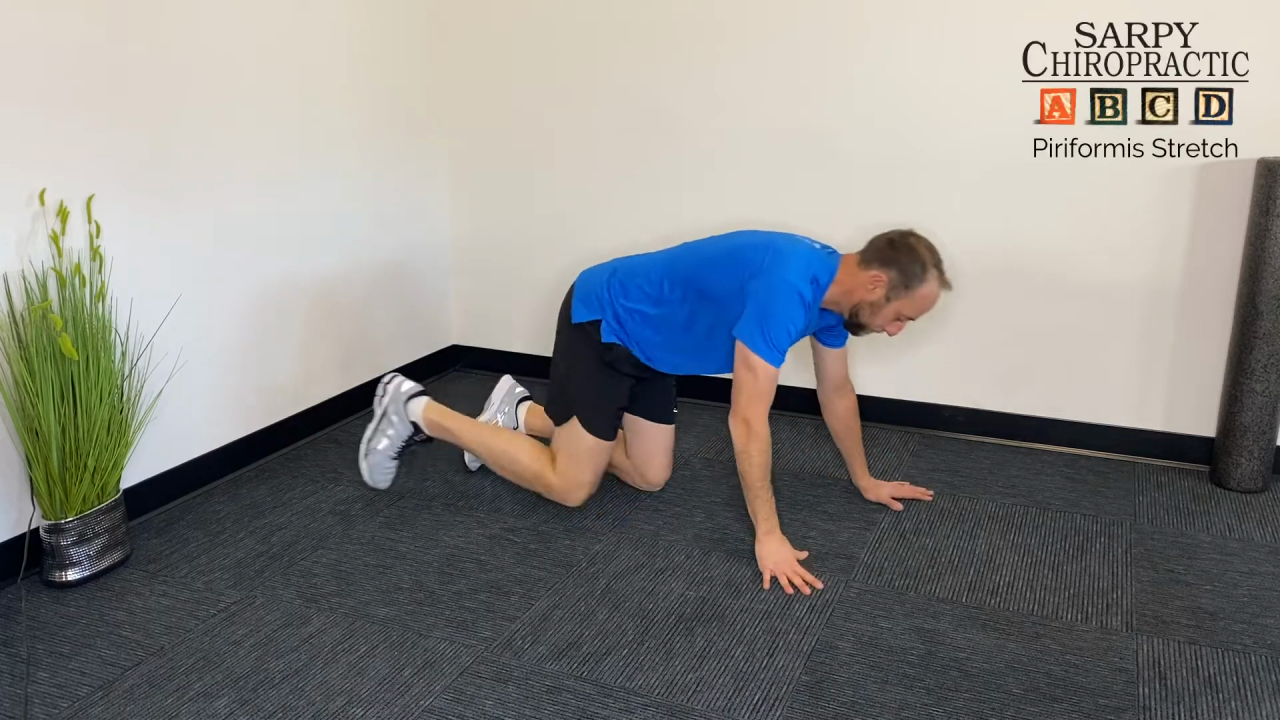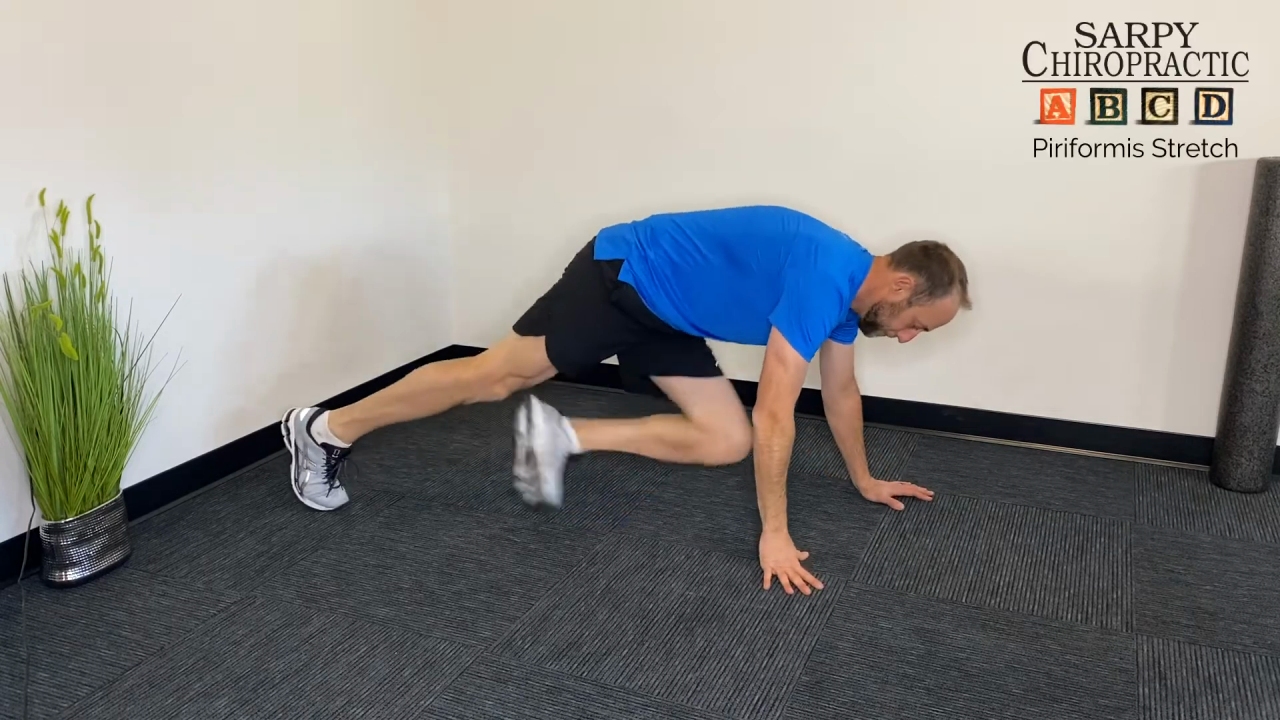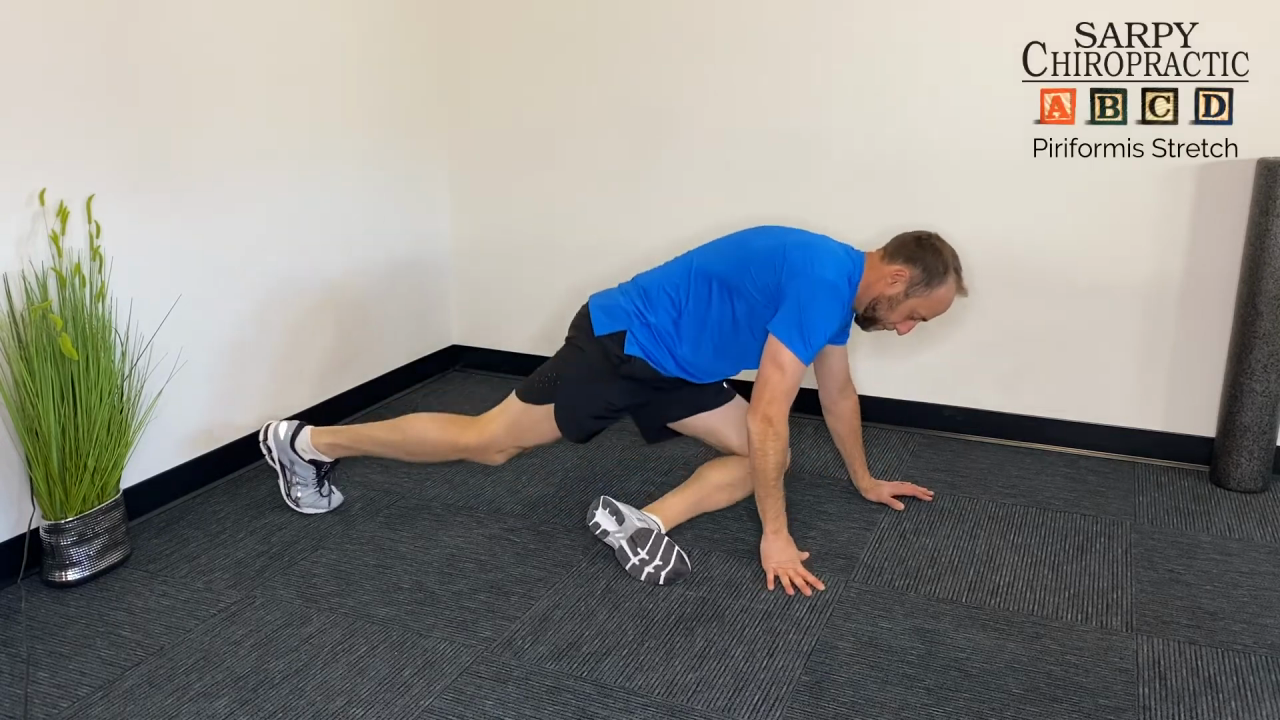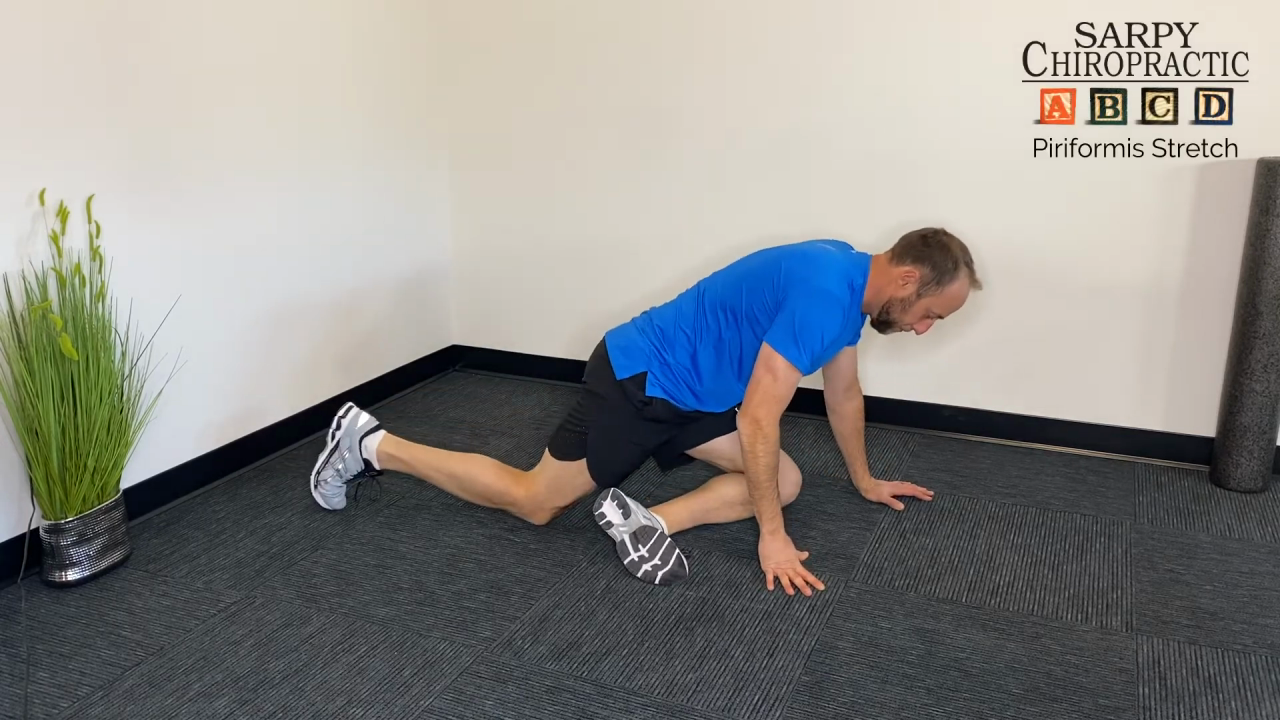
dt=0.7s
person 1, frame 1
left shoulder: (833, 291)
right shoulder: (787, 285)
left elbow: (836, 392)
right elbow: (747, 422)
left wrist: (865, 480)
right wrist: (767, 536)
left hip: (647, 335)
right hip: (601, 319)
left knee: (649, 476)
right knee: (569, 486)
left ankle: (525, 412)
right ankle: (416, 411)
person 1, frame 2
left shoulder: (852, 285)
right shoulder: (825, 277)
left elbow: (840, 391)
right elbow: (776, 414)
left wrist: (864, 481)
right wrist: (775, 535)
left hip: (659, 309)
right hip: (623, 275)
left knee: (727, 441)
right knee: (493, 377)
left ankle: (559, 436)
right ankle: (326, 431)
person 1, frame 3
left shoulder: (840, 284)
right shoulder: (824, 282)
left elbow: (838, 392)
right elbow: (767, 417)
left wrist: (865, 480)
right wrist: (775, 535)
left hip: (668, 362)
right hip: (621, 340)
left knee: (769, 461)
right knee: (488, 441)
left ankle: (642, 523)
right ankle: (306, 443)
person 1, frame 4
left shoulder: (850, 282)
right shoulder: (824, 292)
left elbow: (843, 392)
right elbow: (758, 420)
left wrist: (865, 481)
right wrist: (772, 537)
left hip: (682, 391)
right hip: (638, 380)
left knee: (784, 481)
right knee: (533, 502)
left ankle: (647, 521)
right ankle: (373, 446)
